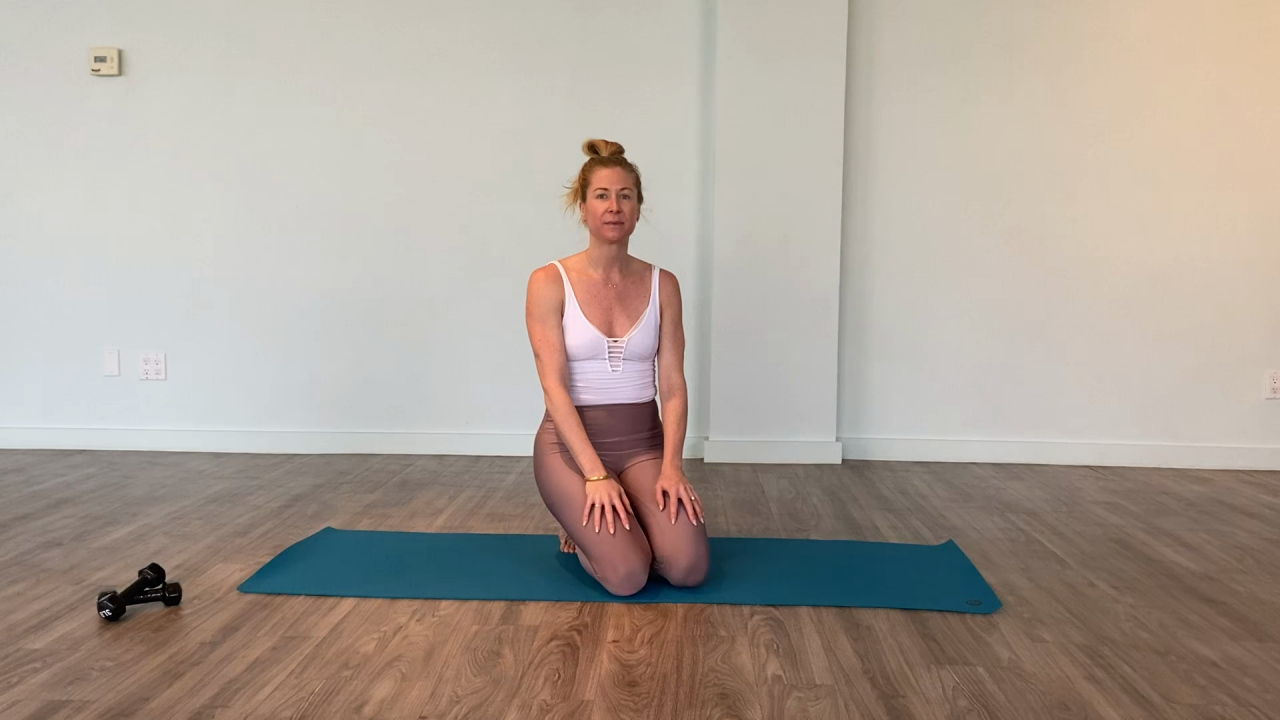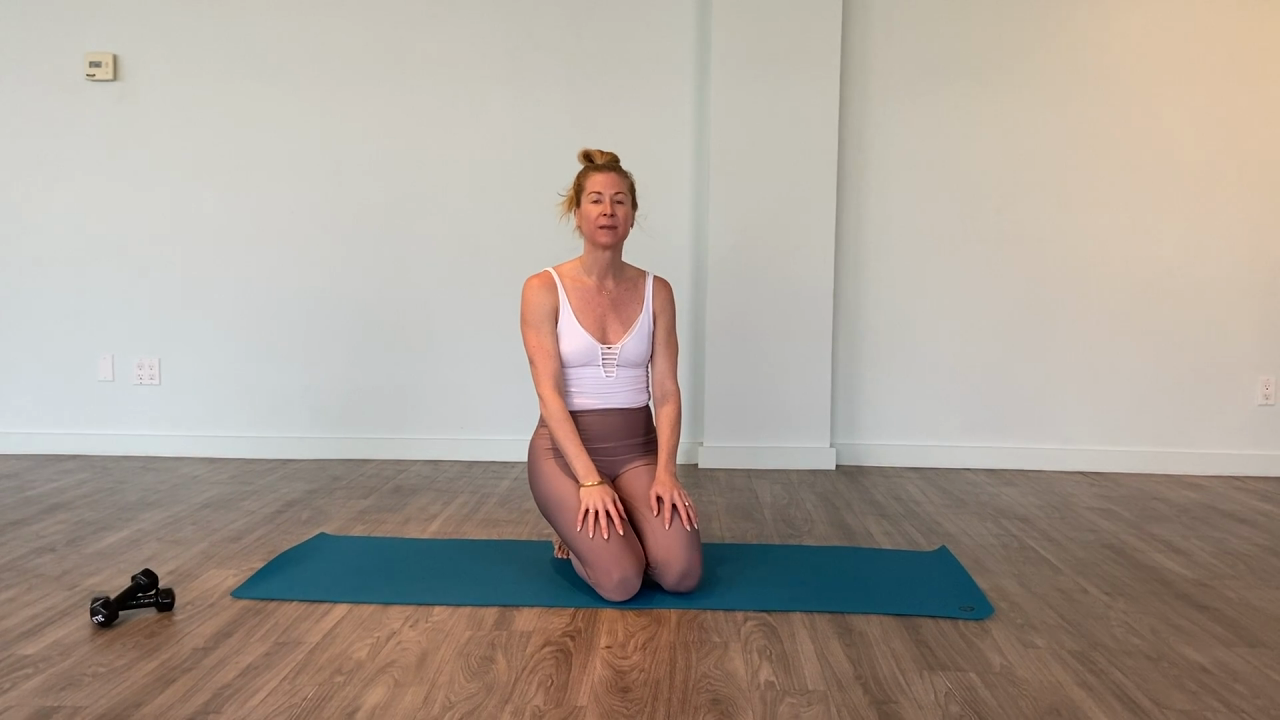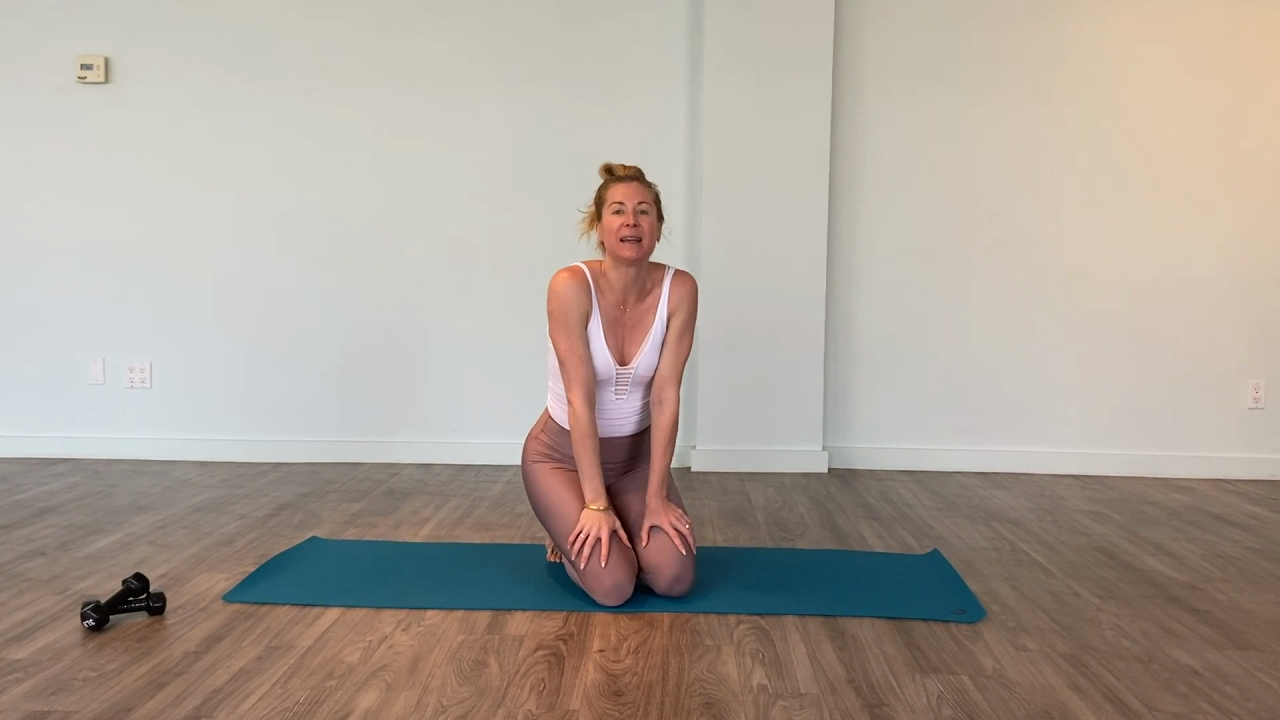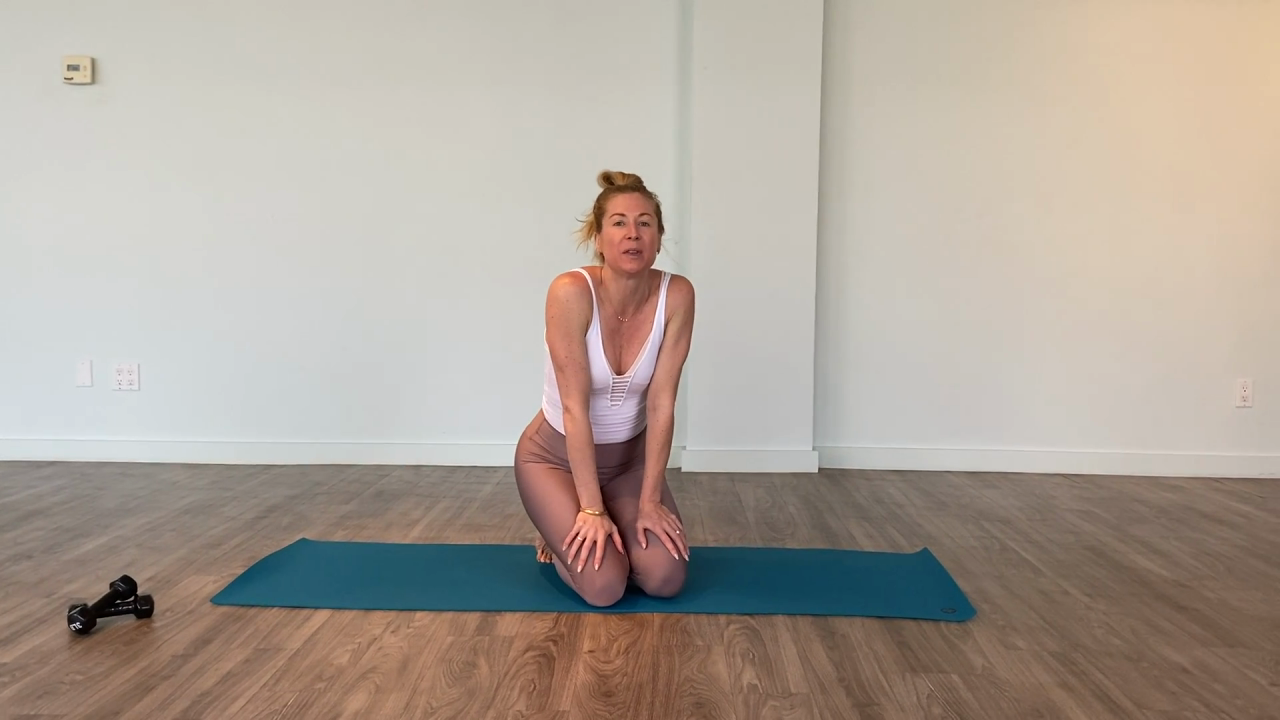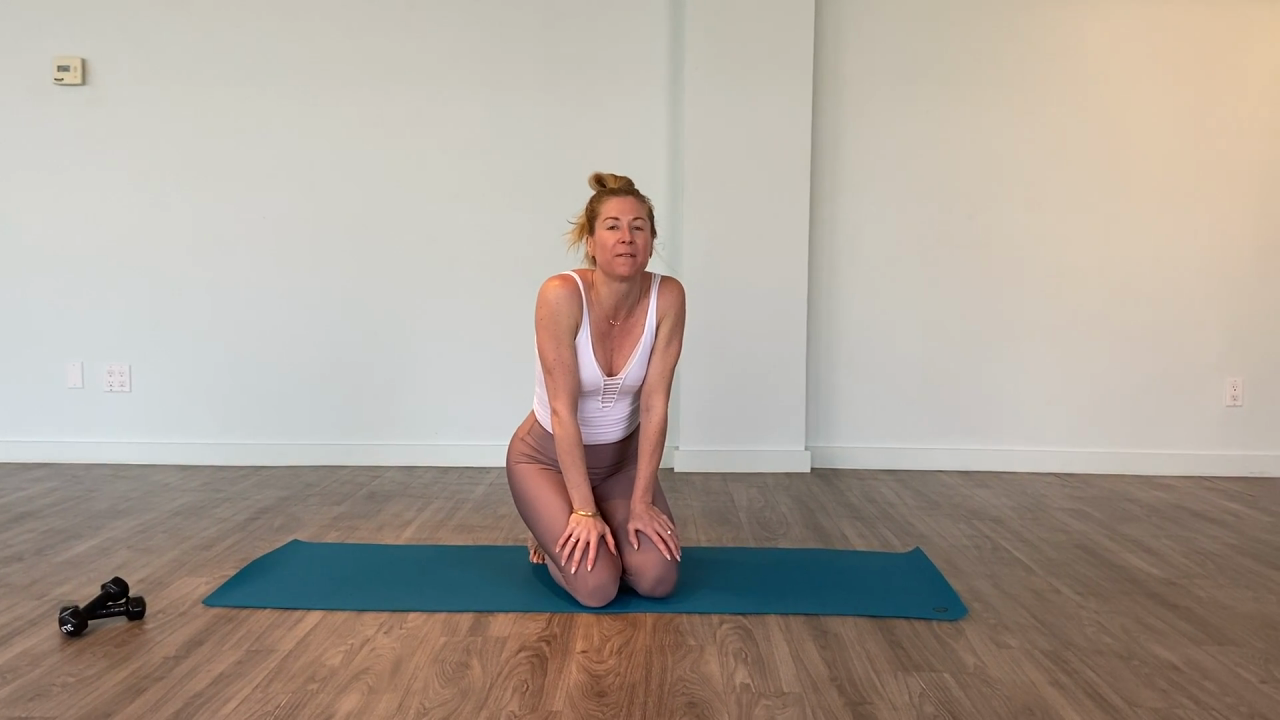
dt=1s
person 1, frame 1
left shoulder: (662, 284)
right shoulder: (549, 282)
left elbow: (673, 385)
right elbow: (554, 387)
left wrist: (671, 466)
right wrist: (594, 474)
left hip: (642, 441)
right hip: (571, 443)
left knee: (688, 568)
right knee: (626, 576)
left ankle: (619, 517)
right ankle: (582, 526)
person 1, frame 2
left shoulder: (656, 291)
right shoulder: (543, 289)
left elbow: (666, 391)
right elbow: (549, 393)
left wrist: (665, 472)
right wrist: (589, 479)
left hip: (637, 448)
right hip: (565, 450)
left knee: (681, 574)
right knee: (620, 580)
left ankle: (615, 523)
right ankle: (575, 532)
person 1, frame 3
left shoulder: (679, 289)
right shoulder: (571, 286)
left elbow: (665, 397)
right elbow: (580, 401)
left wrist: (657, 495)
right wrist: (596, 503)
left hip: (635, 455)
right hip: (561, 455)
left knee: (675, 578)
right knee: (613, 586)
left ankle: (606, 527)
right ankle: (571, 534)
person 1, frame 4
left shoulder: (676, 295)
right shoulder: (571, 292)
left elbow: (661, 404)
right elbow: (575, 407)
left wrist: (650, 499)
right wrist: (592, 508)
left hip: (629, 456)
right hip: (555, 455)
left knee: (666, 579)
right knee: (604, 586)
left ankle: (599, 528)
right ankle: (562, 533)
person 1, frame 5
left shoulder: (667, 297)
right shoulder: (561, 294)
left elbow: (654, 406)
right elbow: (563, 410)
left wrist: (641, 501)
right wrist: (585, 509)
left hip: (622, 456)
right hip: (547, 456)
left knee: (658, 580)
right knee: (597, 586)
left ankle: (590, 529)
right ankle: (555, 536)
